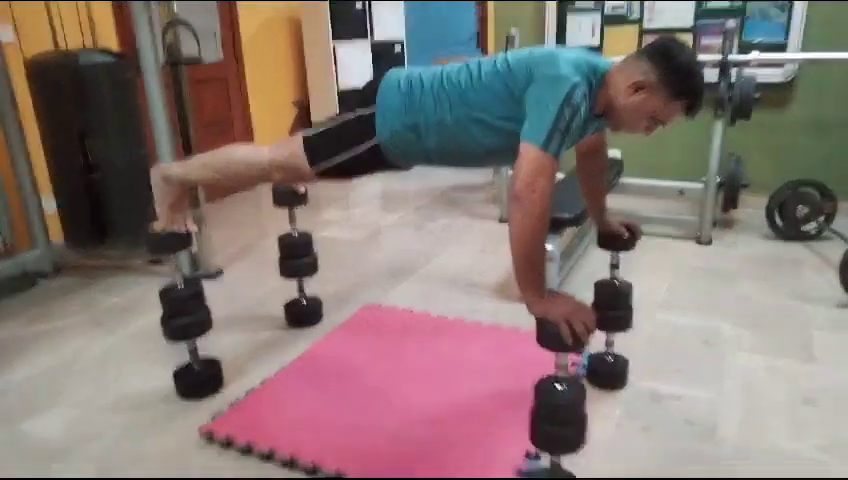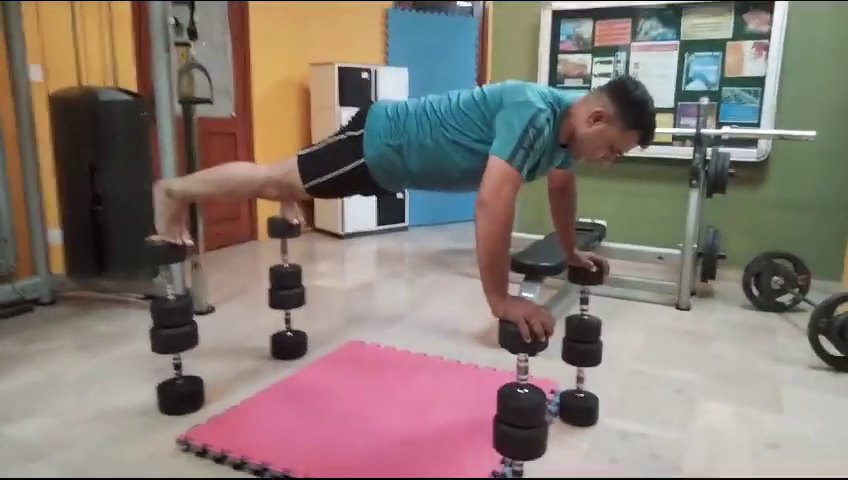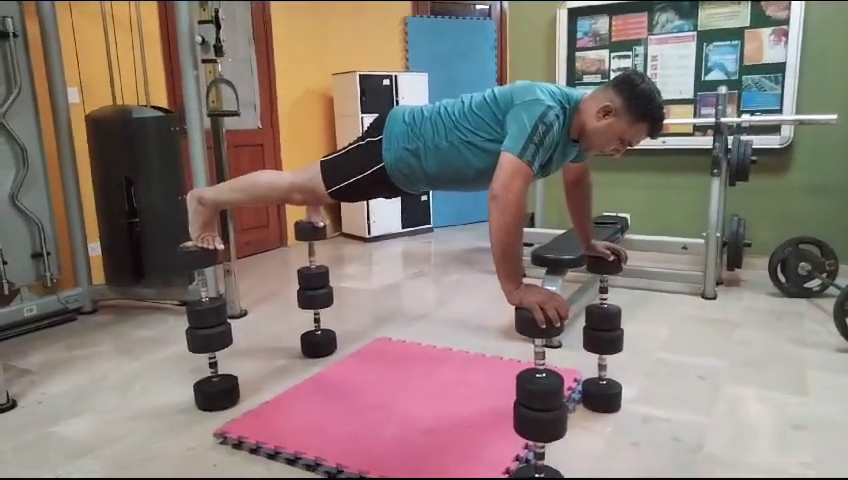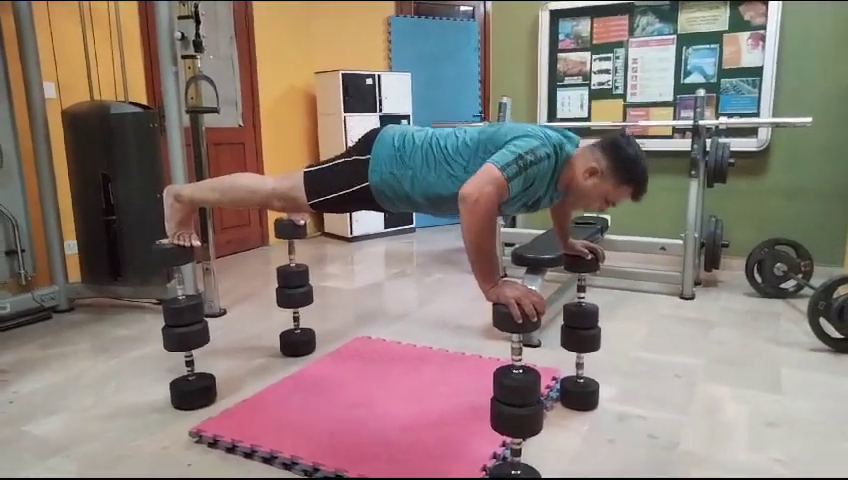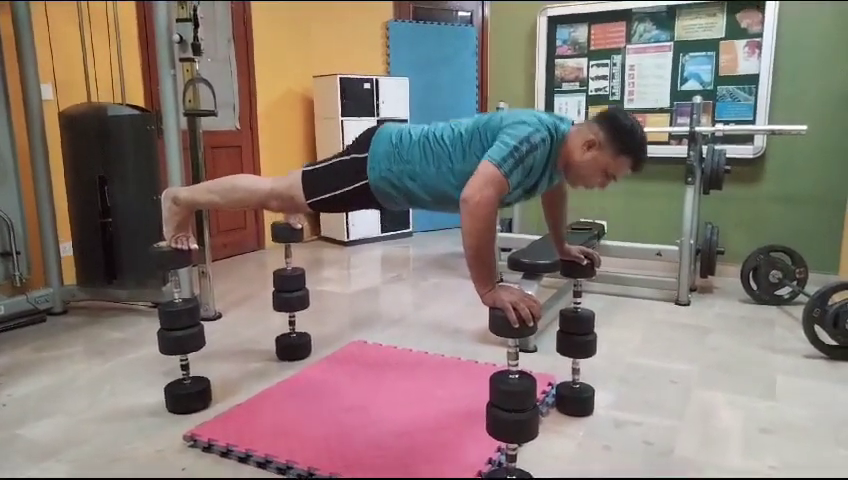
dt=1s
person 1, frame 1
left shoulder: (599, 82)
right shoulder: (567, 87)
left elbow: (589, 150)
right elbow: (529, 192)
left wrist: (600, 218)
right wrist: (536, 296)
left hip: (409, 117)
right hip: (395, 119)
right knee: (280, 162)
right ankle: (174, 175)
person 1, frame 2
left shoulder: (567, 123)
right shoulder: (534, 114)
left elbow: (561, 185)
right elbow: (493, 201)
left wrist: (571, 253)
right wrist: (500, 299)
left hip: (393, 155)
right hip: (381, 142)
right knee: (274, 178)
right ankle: (175, 191)
person 1, frame 3
left shoulder: (578, 121)
right shoulder: (544, 113)
left elbow: (576, 179)
right elbow: (504, 195)
left wrist: (588, 243)
right wrist: (515, 287)
left hip: (414, 156)
right hip: (398, 148)
right knee: (299, 185)
right ankle: (205, 198)
person 1, frame 4
left shoulder: (570, 153)
right shoulder: (540, 154)
right elbow: (475, 197)
left wrist: (566, 241)
right wrist: (493, 286)
left hip: (400, 162)
right hip: (385, 164)
right knee: (281, 191)
right ankle: (183, 195)
person 1, frame 5
left shoulder: (562, 143)
right shoulder: (533, 136)
left elbow: (551, 189)
right elbow: (475, 199)
left wrist: (562, 247)
right wrist: (489, 289)
left hip: (397, 170)
right hip: (381, 164)
right knee: (280, 191)
right ankle: (181, 199)
